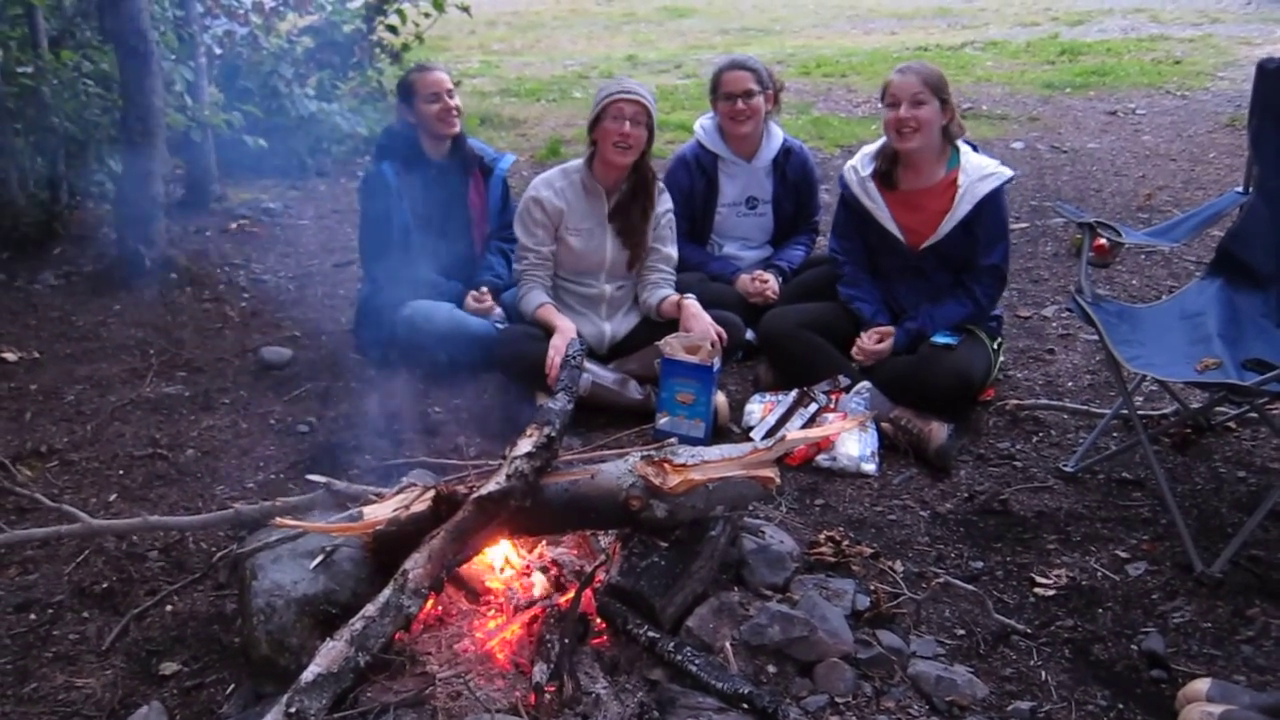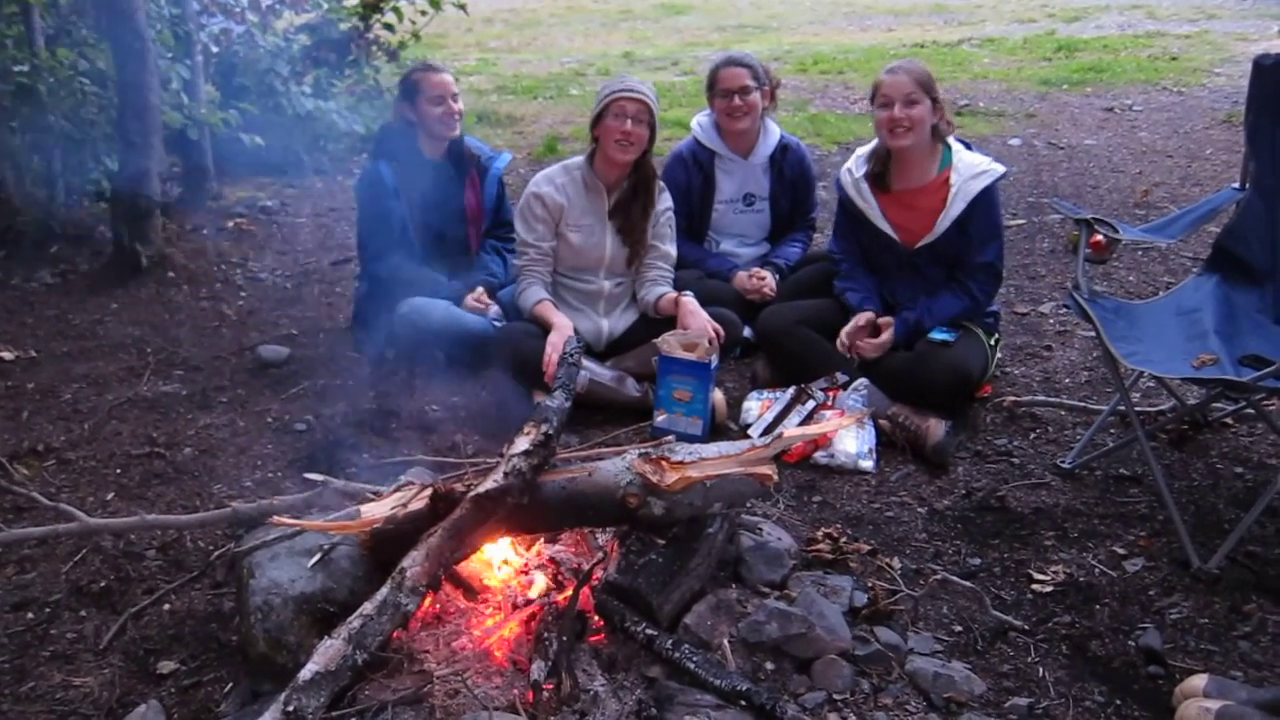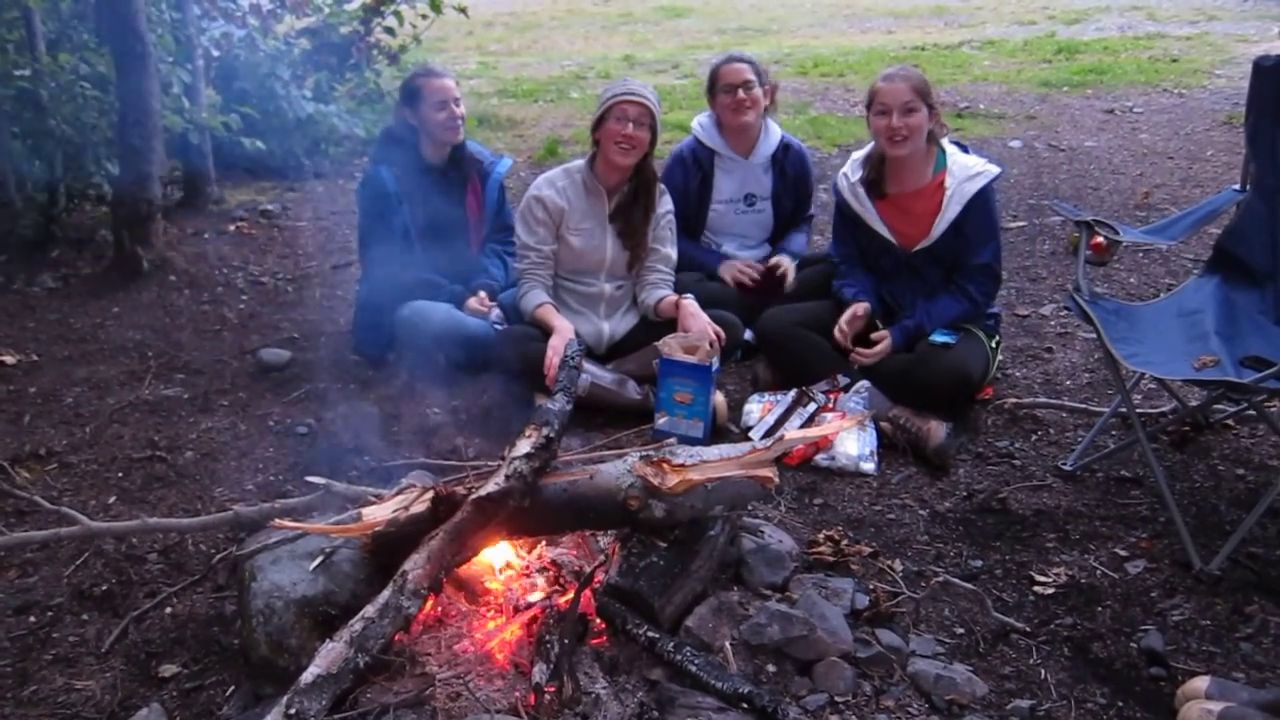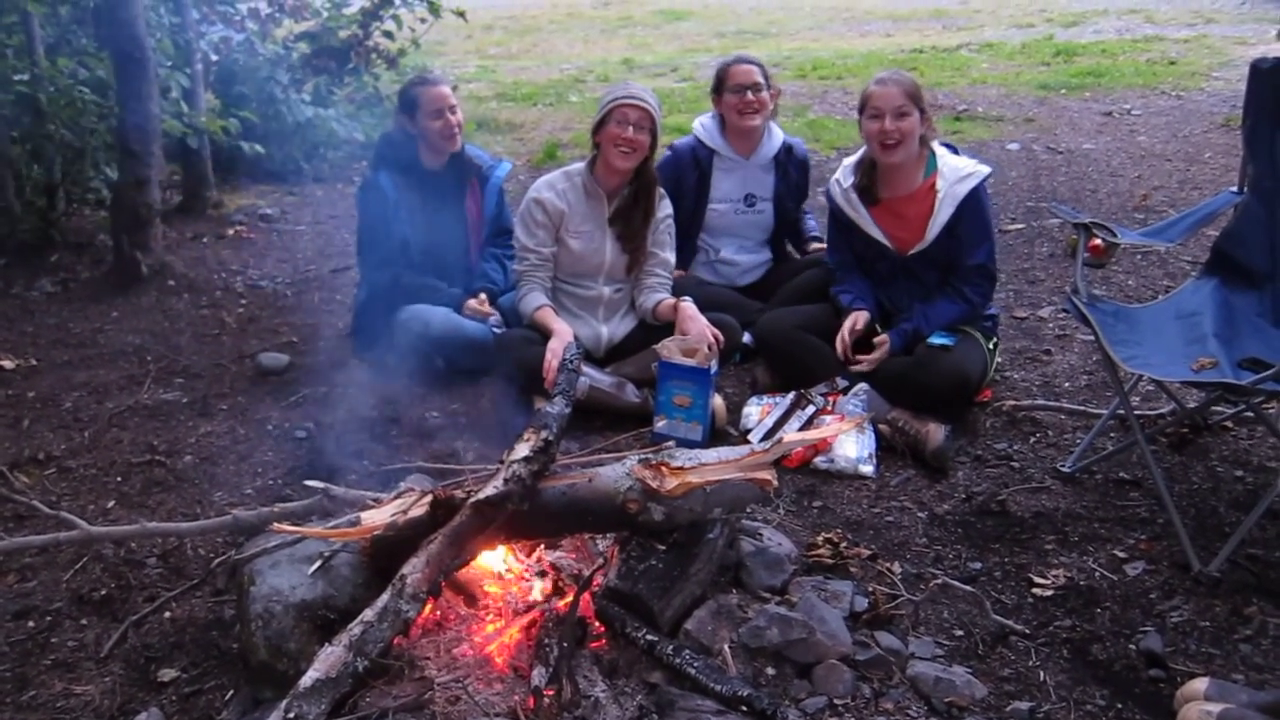
dt=0.3s
person 1, frame 1
left shoulder: (979, 185)
right shoulder: (862, 175)
left elbow: (983, 284)
right elbow: (850, 262)
left wrist: (906, 336)
right wrist: (875, 324)
left hip: (955, 324)
right hip: (878, 317)
left knee: (952, 376)
right knee: (777, 327)
left ankle: (827, 382)
right ankle: (895, 415)
person 1, frame 2
left shoulder: (972, 181)
right shoulder: (857, 176)
left elbow: (979, 281)
right elbow: (848, 260)
left wrist: (904, 328)
right wrist: (864, 311)
left hip: (952, 319)
right hip: (877, 311)
left knee: (949, 372)
right knee: (775, 325)
right ankle: (893, 411)
person 1, frame 3
left shoulder: (968, 184)
right shoulder: (854, 181)
left elbow: (978, 284)
right elbow: (849, 262)
left wrist: (902, 335)
right wrist: (859, 303)
left hip: (952, 322)
right hip: (878, 314)
left knee: (950, 374)
right knee: (774, 326)
left ankle: (826, 379)
right ankle: (893, 413)
person 1, frame 4
left shoulder: (961, 185)
right shoulder: (847, 186)
left elbow: (974, 285)
right elbow: (845, 268)
left wrist: (901, 339)
right wrist: (857, 309)
left hip: (950, 324)
right hip: (875, 318)
left knee: (950, 376)
right knee: (773, 330)
left ankle: (832, 384)
right ankle: (893, 416)
person 2, frame 1
left shoulder: (656, 196)
right shoulder: (548, 192)
left elbow: (655, 284)
right elbow: (532, 284)
left wrist: (685, 305)
right wrist: (562, 326)
left hip: (629, 335)
right hip: (568, 334)
left knee: (726, 329)
right knee: (512, 344)
left ankle: (582, 382)
right ankle: (651, 396)
person 2, frame 2
left shoulder: (656, 195)
right shoulder: (549, 188)
left elbow: (653, 282)
right elbow: (531, 281)
left wrist: (683, 302)
right wrist: (559, 323)
left hip: (627, 332)
right hip: (566, 332)
left knee: (725, 326)
right knee: (509, 341)
left ankle: (578, 380)
right ankle: (647, 392)
person 2, frame 3
left shoulder: (657, 199)
right shoulder: (550, 191)
left elbow: (653, 285)
right elbow: (532, 284)
left wrist: (683, 304)
right wrist: (560, 326)
left hip: (628, 335)
right hip: (567, 335)
left knee: (725, 329)
right knee: (511, 344)
left ankle: (579, 383)
right ankle: (651, 396)
person 2, frame 4
left shoulder: (656, 203)
right shoulder: (549, 194)
left elbow: (652, 289)
right elbow: (531, 285)
left wrist: (682, 307)
right wrist: (559, 330)
left hip: (627, 339)
right hip: (566, 339)
left knee: (724, 331)
right knee: (510, 348)
left ankle: (578, 386)
right ankle: (647, 398)
person 3, frame 1
left shoulder: (485, 163)
right shoulder: (385, 178)
left elbow: (506, 235)
right elbow: (381, 263)
left wrist: (489, 285)
right wrist: (454, 296)
left hip: (478, 293)
right hip: (414, 301)
right knee: (419, 321)
person 3, frame 2
left shoulder: (481, 162)
right shoulder: (381, 177)
left elbow: (502, 233)
right elbow: (381, 261)
left wrist: (484, 284)
right wrist: (453, 295)
left hip: (476, 292)
right hip: (411, 298)
right knee: (417, 319)
person 3, frame 3
left shoulder: (483, 166)
right shoulder: (383, 181)
left elbow: (502, 237)
right elbow: (384, 266)
left wrist: (485, 288)
right wrist: (456, 299)
left hip: (476, 295)
right hip: (413, 302)
right knee: (418, 322)
person 3, frame 4
left shoulder: (481, 170)
right shoulder: (382, 186)
left elbow: (501, 241)
right elbow: (383, 272)
left wrist: (485, 292)
right wrist: (455, 302)
left hip: (476, 299)
right hip: (410, 307)
right knee: (417, 325)
person 4, frame 1
left shoulder: (795, 157)
right shoulder: (689, 162)
left elbow: (806, 229)
right elbow: (676, 241)
left wrist: (776, 274)
right wrist: (733, 278)
left hip: (772, 276)
right hip: (715, 278)
right knee: (684, 287)
person 4, frame 2
left shoulder: (792, 154)
right shoulder: (686, 158)
left elbow: (802, 227)
right elbow: (674, 238)
left wrist: (774, 271)
right wrist: (731, 275)
left hip: (769, 274)
right hip: (711, 277)
left knee: (836, 268)
right knee: (681, 285)
left ankle: (751, 325)
person 4, frame 3
left shoulder: (791, 154)
right shoulder: (688, 158)
left elbow: (800, 220)
left wrist: (788, 255)
right wrist: (718, 264)
left hip: (770, 275)
right hip: (710, 280)
left knee: (834, 269)
right knee: (679, 288)
person 4, frame 4
left shoulder: (792, 155)
right shoulder: (686, 157)
left wrist: (811, 241)
left hip: (766, 279)
right hip: (704, 284)
right knee: (675, 292)
left ankle: (753, 333)
